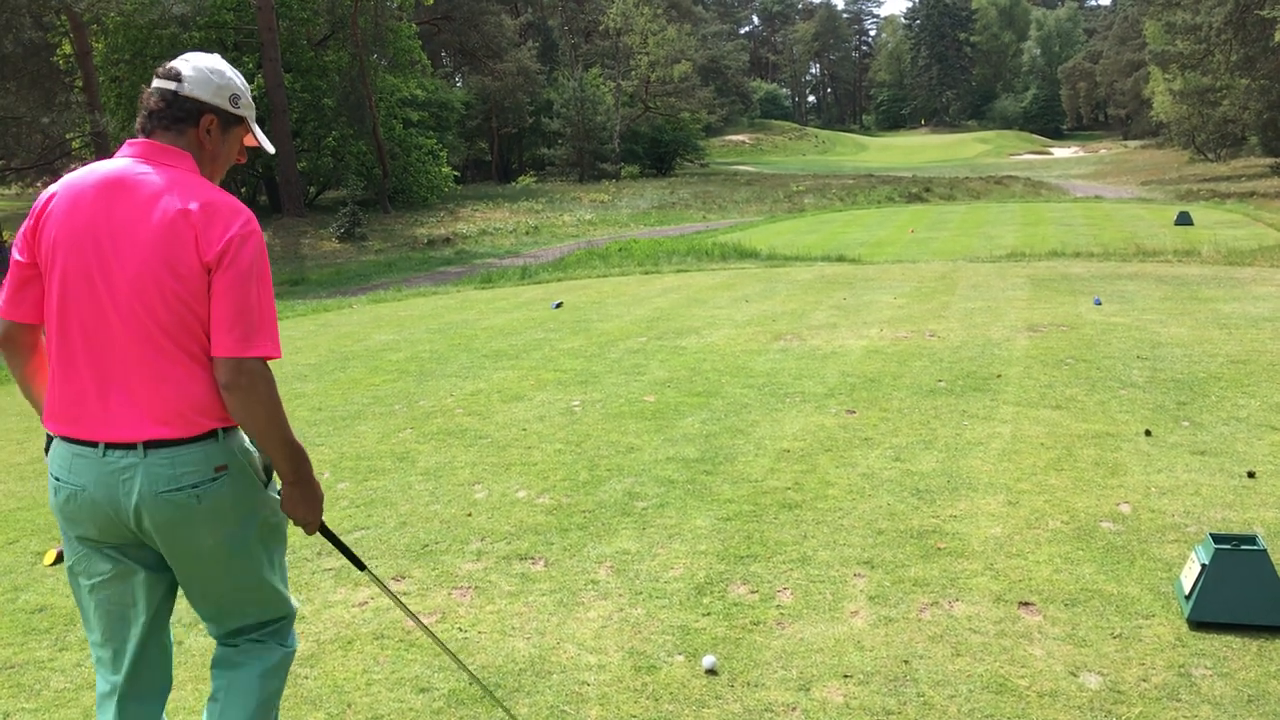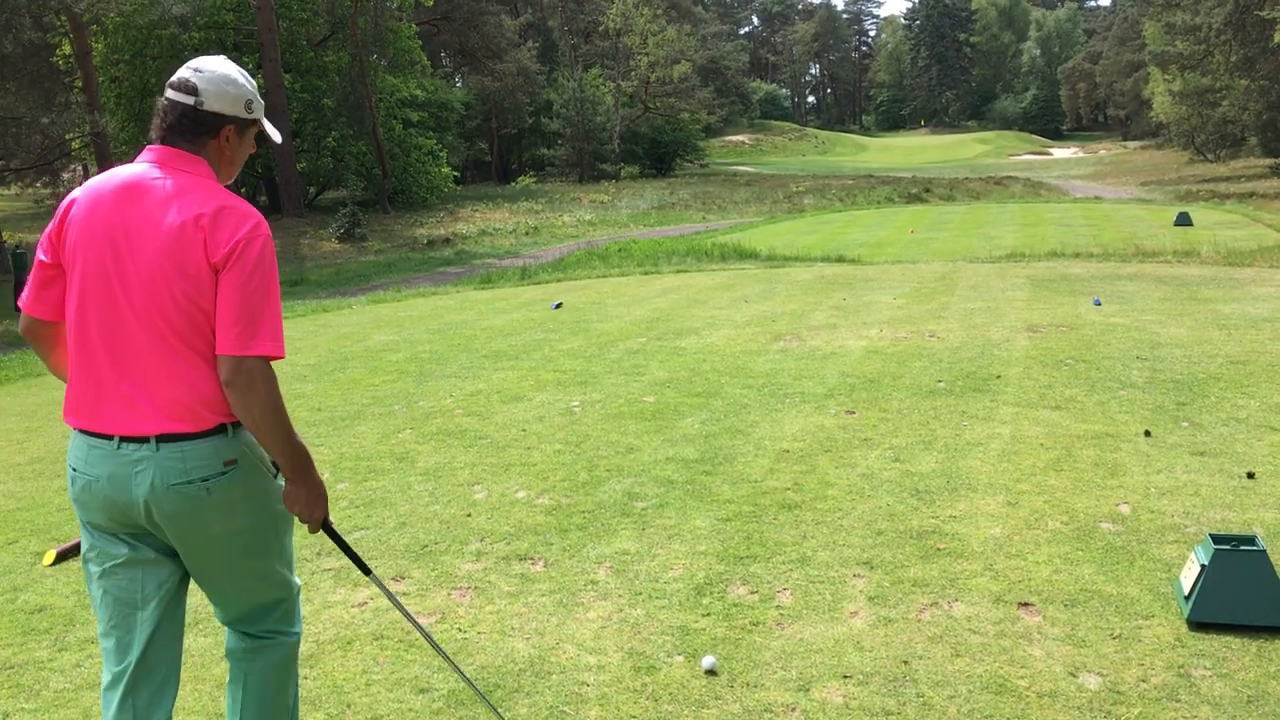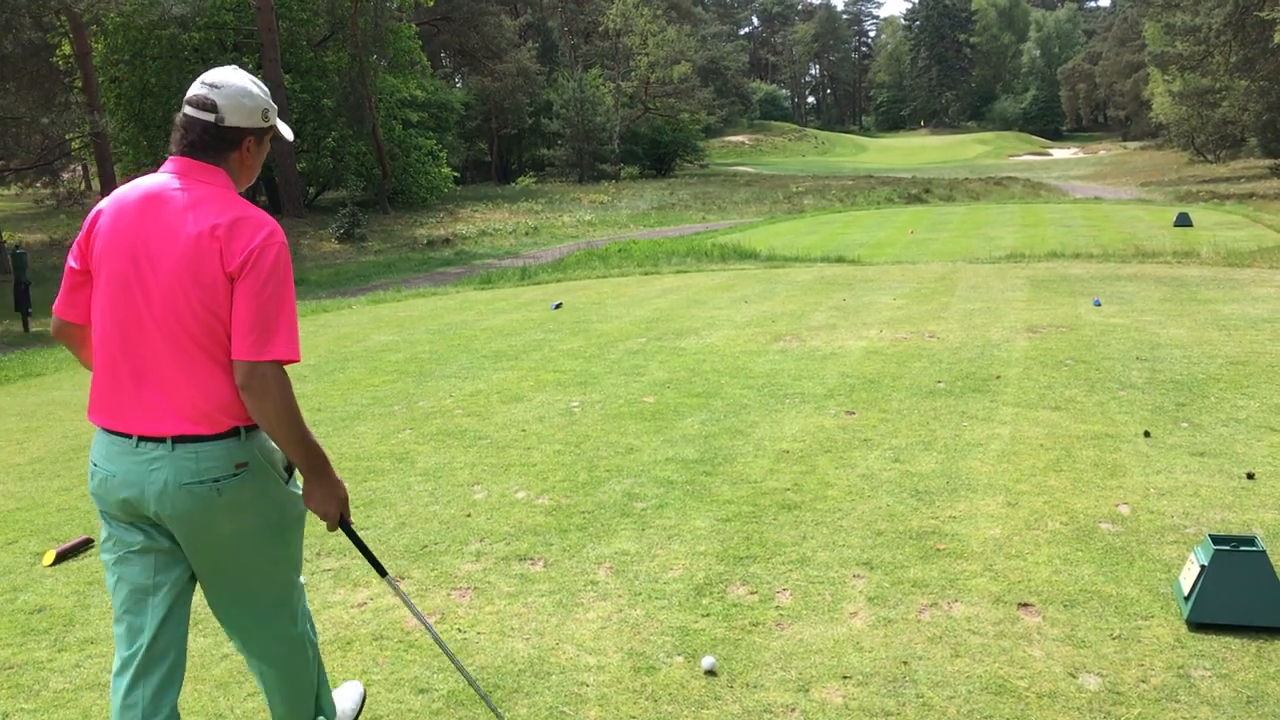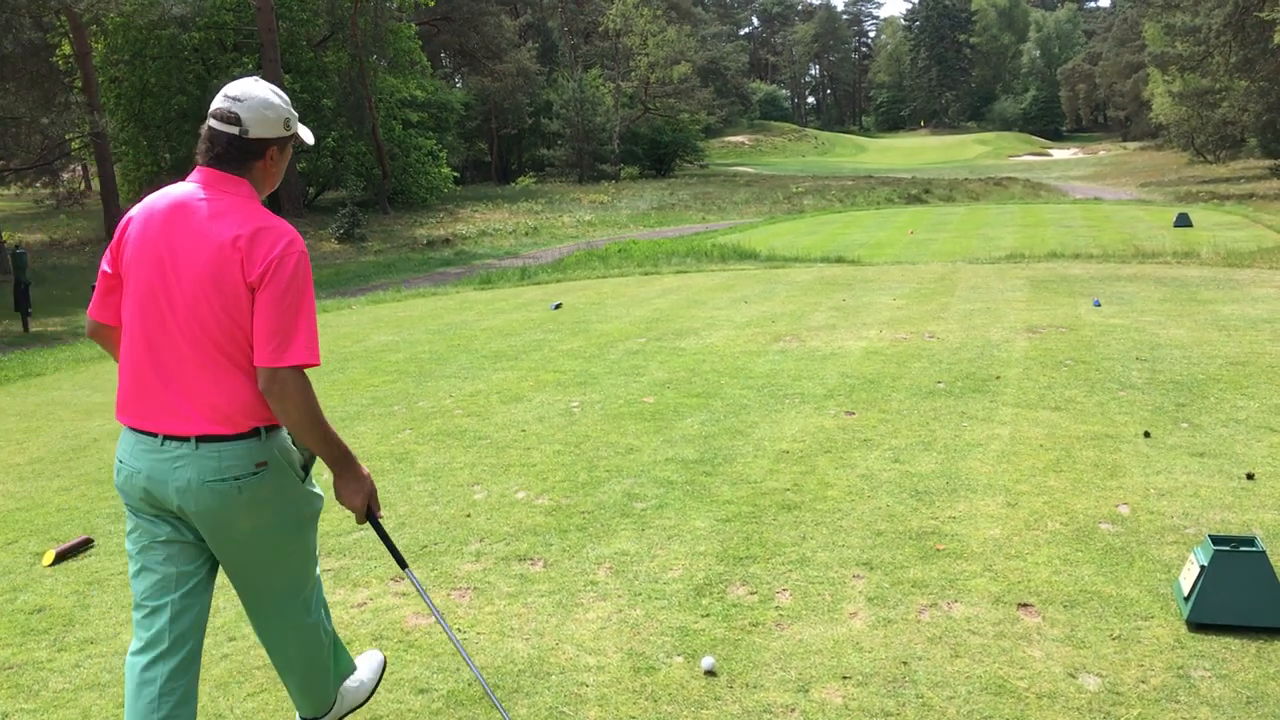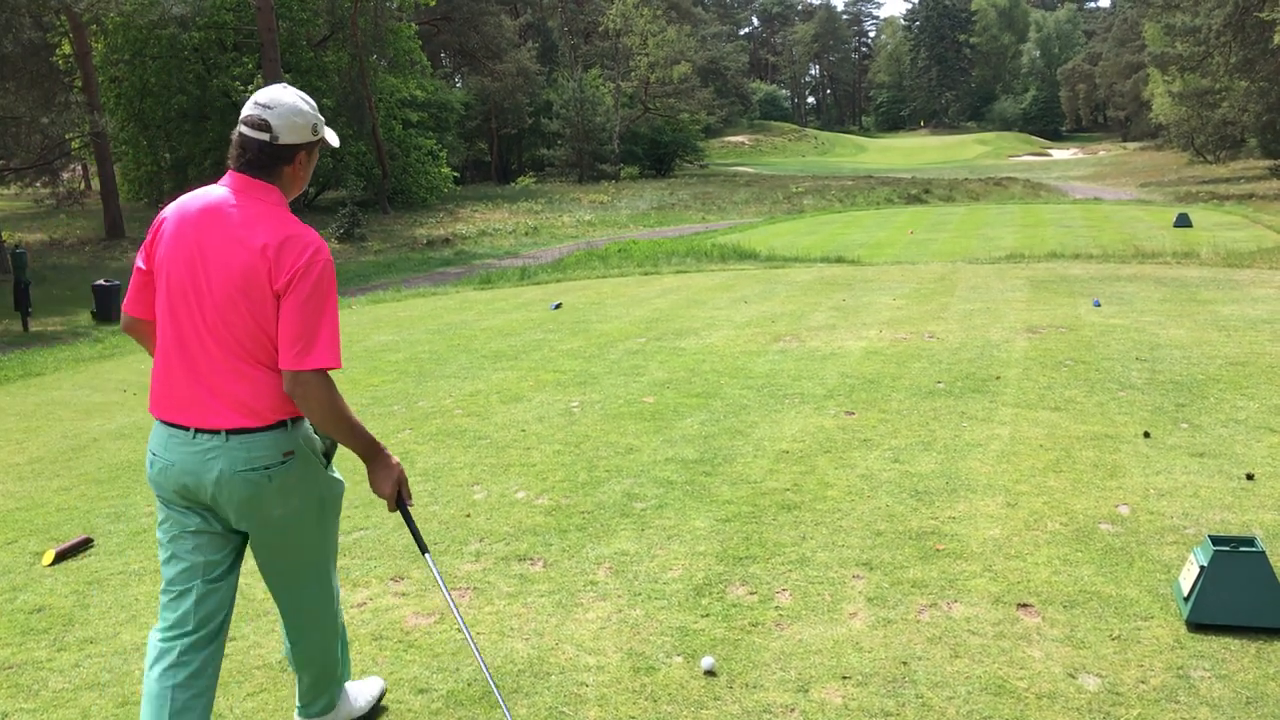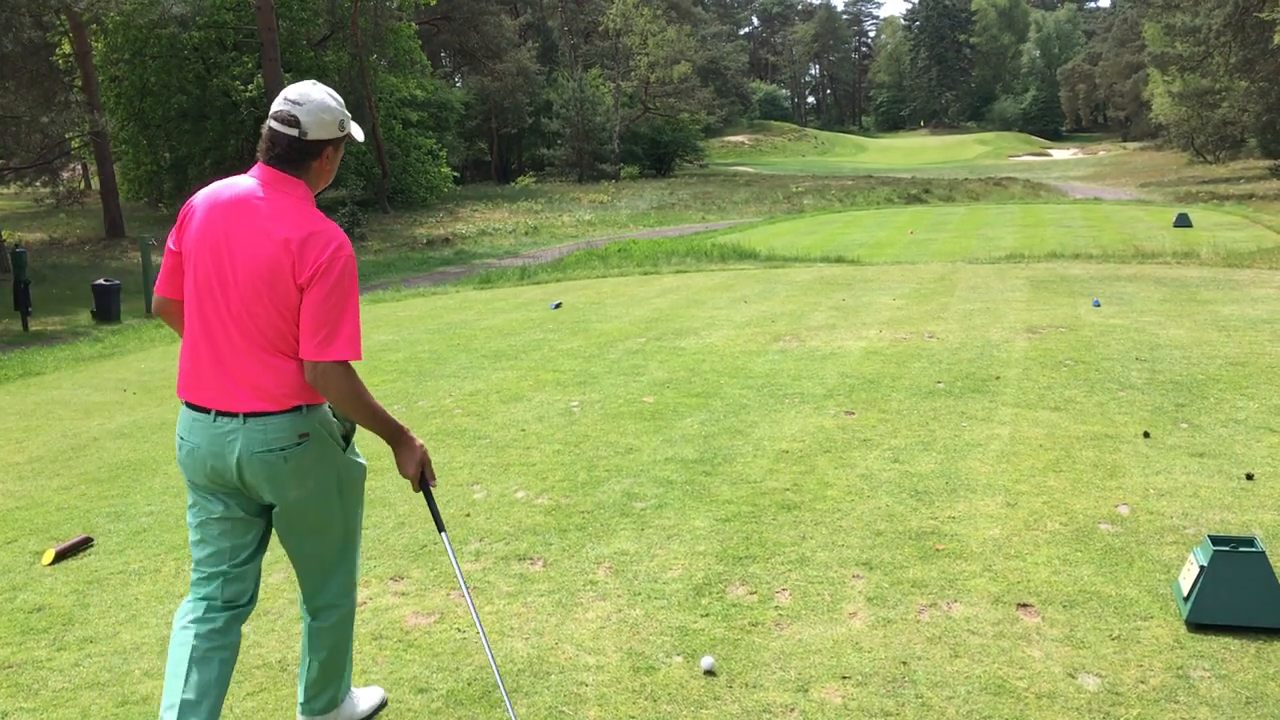
dt=0.1s
person 1, frame 1
left shoulder: (60, 198)
right shoulder: (225, 219)
right elbow: (238, 377)
left wrist: (59, 412)
right wrist: (296, 473)
left hip: (80, 472)
right hip: (193, 471)
right knee: (258, 632)
person 1, frame 2
left shoulder: (85, 200)
right shoulder: (237, 224)
left elbow: (39, 327)
right elbow: (241, 375)
right wrist: (300, 470)
left hip: (99, 465)
right hip: (205, 464)
left knee: (136, 660)
right knee: (263, 617)
person 1, frame 3
left shoulder: (112, 208)
right shoulder: (252, 232)
left elbow: (70, 329)
right elbow: (258, 380)
right wrist: (318, 472)
left hip: (118, 462)
right hip: (217, 467)
left knee: (144, 657)
right knee: (272, 617)
person 1, frame 4
left shoulder: (142, 215)
right shoulder: (275, 242)
left elbow: (103, 327)
right elbow: (280, 384)
right wrist: (344, 465)
left hip: (145, 461)
right hip: (240, 464)
left knee: (160, 638)
right knee: (287, 601)
person 1, frame 5
left shoulder: (175, 216)
right shoulder: (301, 248)
left elbow: (137, 322)
right elbow: (305, 385)
right wrist: (375, 457)
left hip: (175, 451)
right hip: (266, 456)
left knee: (184, 624)
right knee: (307, 595)
person 1, frame 6
left shoulder: (203, 204)
right shoulder: (323, 241)
left elbow: (168, 305)
right elbow: (326, 373)
right wrist: (397, 437)
left hip: (203, 430)
right hip: (290, 437)
left knee: (215, 588)
right knee: (328, 580)
